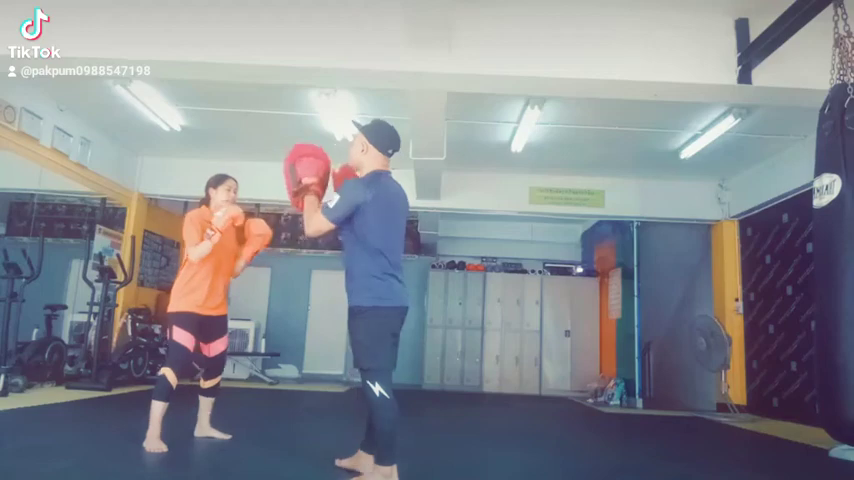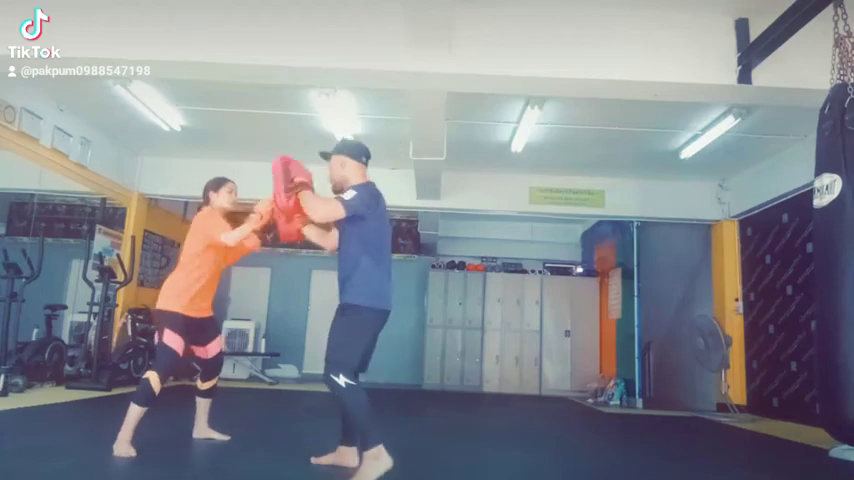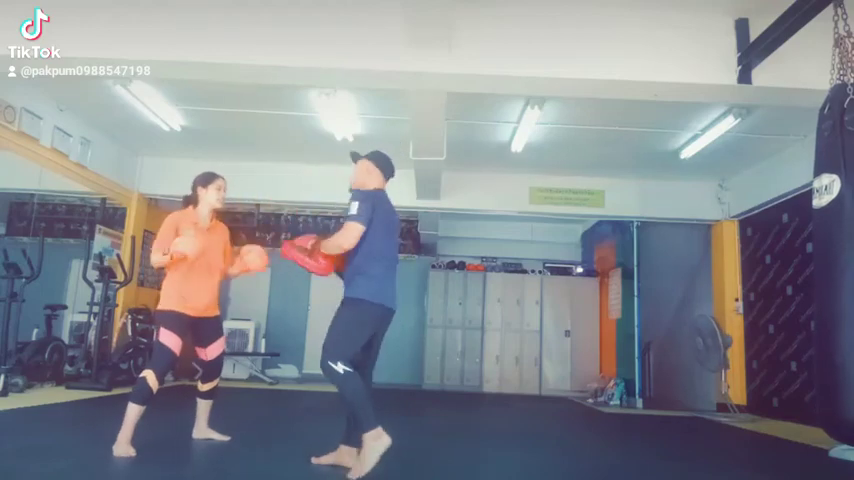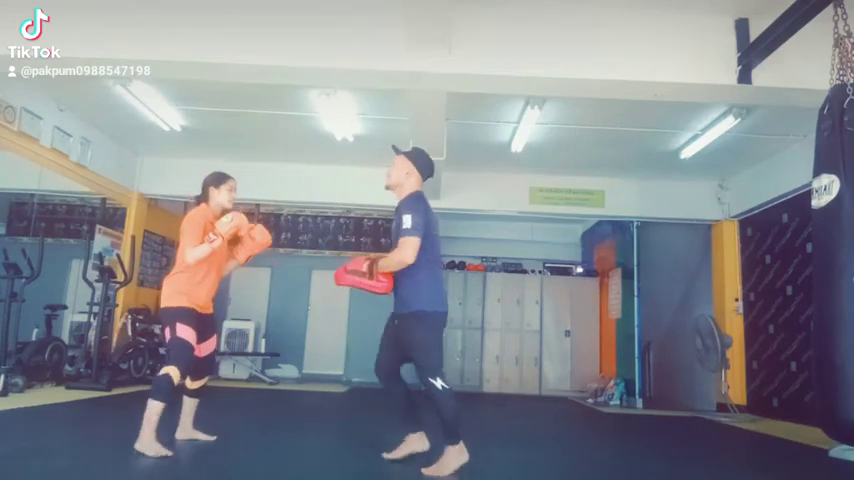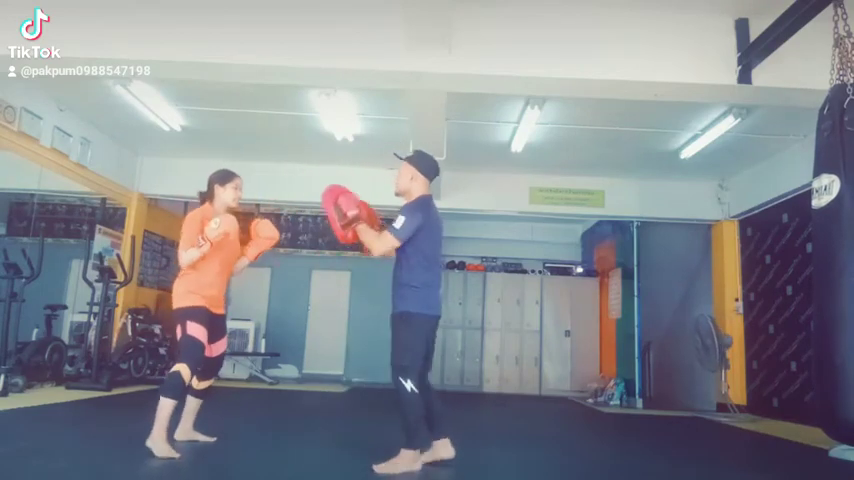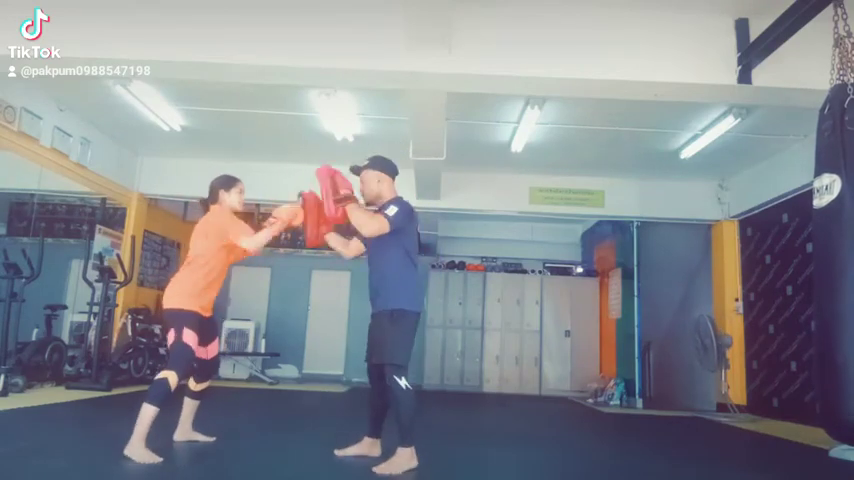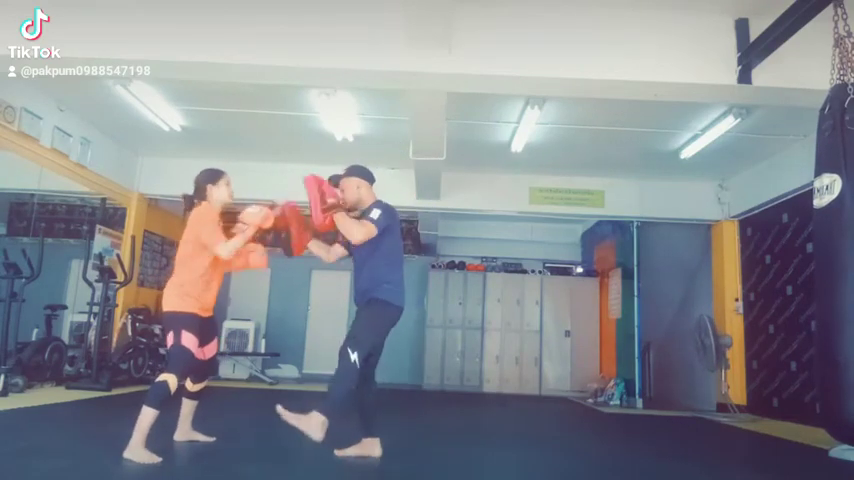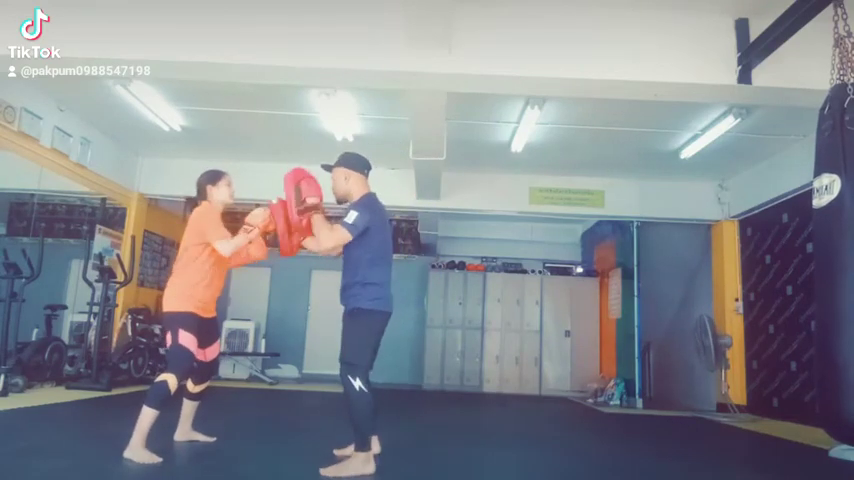
dt=0.5s
person 1, frame 1
left shoulder: (358, 187)
right shoulder: (394, 190)
left elbow: (313, 228)
left wrist: (310, 191)
right wrist: (341, 191)
left hip: (371, 302)
right hip: (393, 300)
left knee: (376, 383)
right knee: (374, 381)
person 1, frame 2
left shoulder: (364, 193)
right shoulder: (360, 200)
left elbow: (318, 212)
right elbow: (333, 241)
left wrist: (303, 188)
right wrist: (301, 226)
left hip: (362, 302)
right hip: (369, 301)
left knee: (338, 375)
right knee: (347, 375)
left ankle: (375, 453)
right ankle: (348, 449)
person 1, frame 3
left shoulder: (365, 197)
right shoulder: (388, 208)
left elbow: (348, 240)
left wrist: (317, 247)
right wrist: (333, 256)
left hip: (364, 298)
right hip: (382, 301)
left knee: (334, 363)
right knee: (356, 373)
left ankle: (372, 434)
right ankle: (349, 448)
person 1, frame 4
left shoulder: (412, 205)
right shoulder: (412, 206)
left elbow: (406, 255)
left wrist: (374, 265)
right wrist: (383, 271)
left hip: (423, 308)
right hip: (406, 308)
left knee: (430, 377)
right knee: (386, 368)
left ankle: (455, 447)
right ankle: (415, 435)
person 1, frame 5
left shoulder: (415, 210)
right shoulder: (424, 211)
left elbow: (379, 247)
right elbow: (399, 249)
left wrist: (357, 222)
right wrist: (369, 228)
left hip: (415, 309)
right hip: (416, 308)
left knee: (406, 378)
right knee: (417, 378)
left ankle: (411, 453)
right ankle: (439, 443)
person 1, frame 6
left shoulder: (400, 209)
right shoulder: (377, 217)
left elbow: (371, 227)
right elbow: (350, 249)
left wrist: (347, 203)
left hip: (400, 308)
right hip: (383, 308)
left knee: (395, 374)
right knee: (377, 373)
left ankle: (406, 452)
right ankle: (372, 441)
person 1, frame 7
left shoulder: (382, 211)
right shoulder: (360, 220)
left elbow: (359, 236)
right elbow: (330, 255)
left wrist: (336, 213)
left hip: (383, 300)
right hip: (372, 301)
left knee: (351, 352)
right knee: (363, 368)
left ankle: (319, 420)
right ankle: (370, 440)
person 1, frame 8
left shoulder: (363, 208)
right shoulder: (369, 208)
left elbow: (328, 243)
right elbow: (337, 245)
left wrist: (314, 210)
right wrist: (300, 238)
left hip: (366, 306)
right hip: (369, 305)
left knee: (353, 375)
right knee: (357, 375)
right ankle: (369, 440)
person 2, frame 1
left shoulder: (232, 229)
right shoulder: (196, 217)
left elbow: (233, 270)
right elbow: (195, 255)
left wrist: (251, 248)
right wrist: (218, 228)
left hip: (215, 308)
right hip: (186, 304)
left knee: (215, 364)
right knee: (177, 363)
left ankle: (203, 425)
right ankle: (153, 434)
person 2, frame 2
left shoulder: (218, 223)
right shoulder: (207, 218)
right elbow: (230, 239)
left wrist: (242, 249)
right wrist: (257, 218)
left hip: (202, 309)
right hip: (176, 304)
left knee: (213, 364)
right knee: (164, 366)
left ankle: (201, 427)
right ankle: (124, 437)
person 2, frame 3
left shoulder: (220, 229)
right shoulder: (177, 219)
left elbow: (227, 268)
right elbow: (155, 259)
left wrist: (246, 263)
right wrist: (172, 252)
left hip: (208, 309)
right hip: (176, 305)
left knee: (213, 367)
right knee: (160, 364)
left ankle: (201, 427)
right ankle: (123, 438)
person 2, frame 4
left shoulder: (222, 222)
right shoulder: (197, 216)
right elbow: (191, 257)
left wrist: (247, 248)
right wrist: (220, 236)
left hip: (202, 304)
right hip: (179, 300)
left knee: (205, 365)
right knee: (180, 361)
left ankle: (185, 427)
right ankle: (146, 437)
person 2, frame 5
left shoulder: (232, 224)
right shoulder: (197, 217)
left elbow: (233, 268)
right elbow: (184, 260)
left wrist: (257, 245)
right wrist: (209, 239)
left hip: (214, 304)
right hip: (190, 299)
left knee: (211, 365)
right knee: (190, 359)
left ankle: (185, 429)
right ankle: (157, 435)
person 2, frame 6
left shoulder: (218, 219)
right shoulder: (221, 217)
right elbow: (252, 244)
right wrist: (278, 224)
left hip: (200, 306)
right hip: (183, 302)
left knee: (209, 365)
right knee: (179, 365)
left ankle: (184, 428)
right ankle: (136, 442)
person 2, frame 7
left shoulder: (213, 218)
right shoulder: (203, 215)
left elbow: (221, 262)
right elbow: (224, 251)
left wrist: (249, 257)
right wrist: (248, 227)
left hip: (202, 306)
right hip: (182, 304)
left knee: (204, 366)
right knee: (179, 368)
left ankle: (184, 429)
right ankle: (135, 444)
person 2, frame 8
left shoulder: (218, 221)
right shoulder: (205, 214)
left elbow: (225, 260)
right elbow: (227, 249)
left wrist: (251, 250)
right wrist: (252, 229)
left hip: (205, 308)
right hip: (182, 305)
left knee: (206, 367)
right knee: (179, 368)
left ankle: (184, 429)
right ankle: (136, 445)
